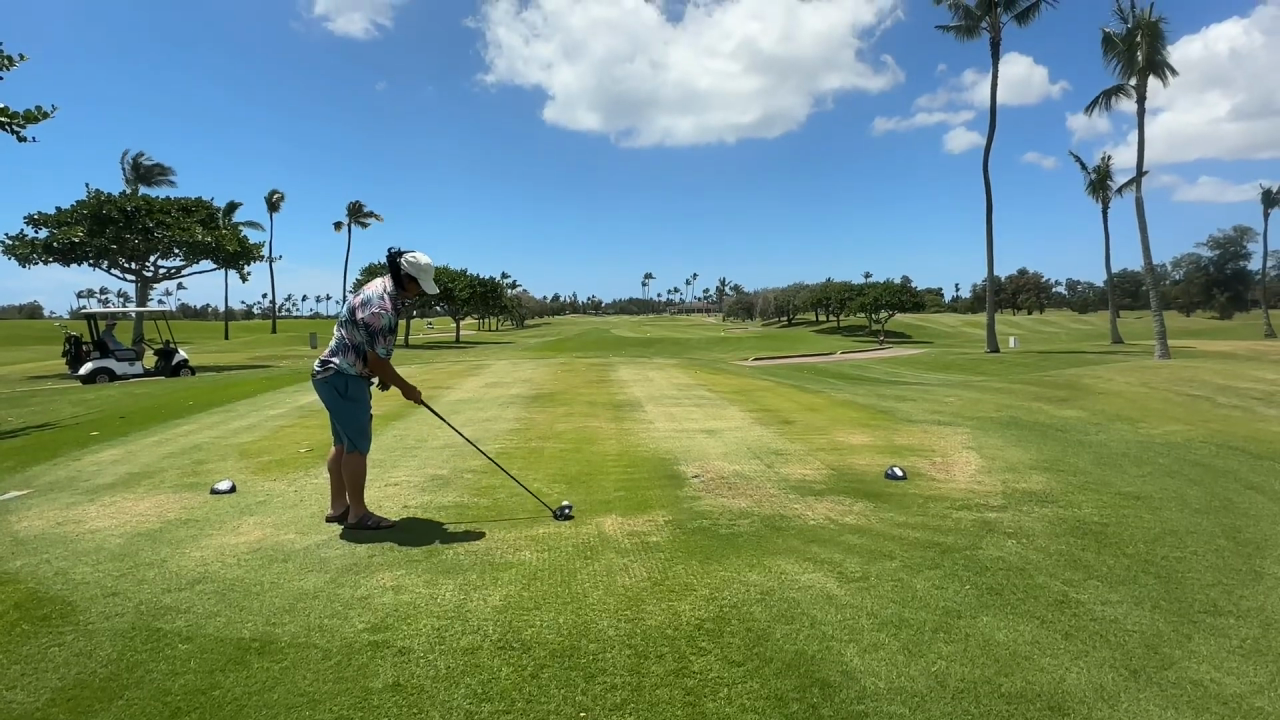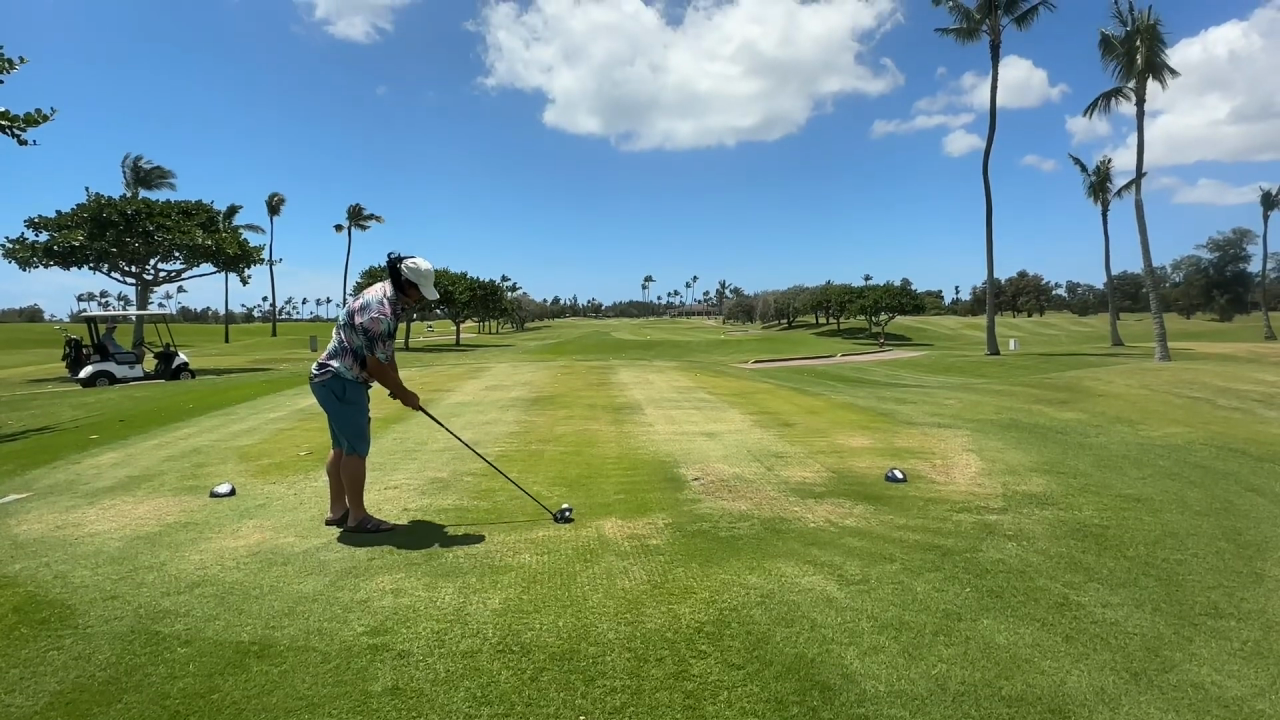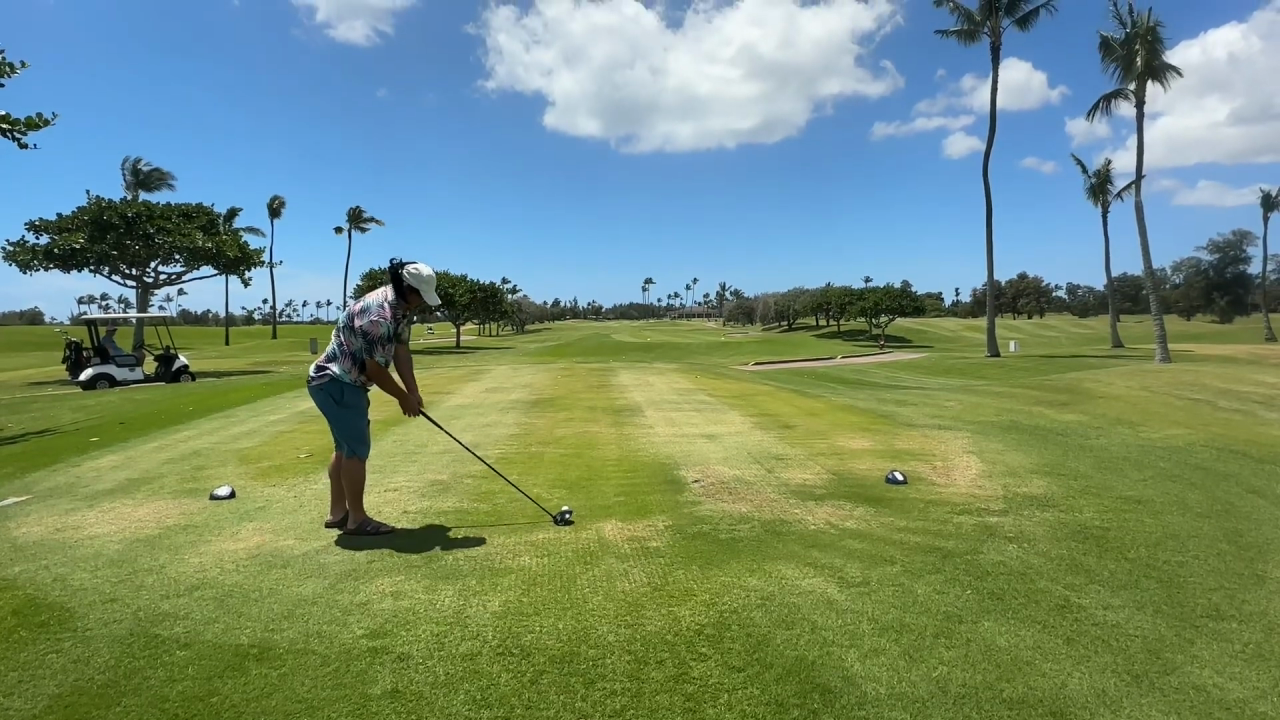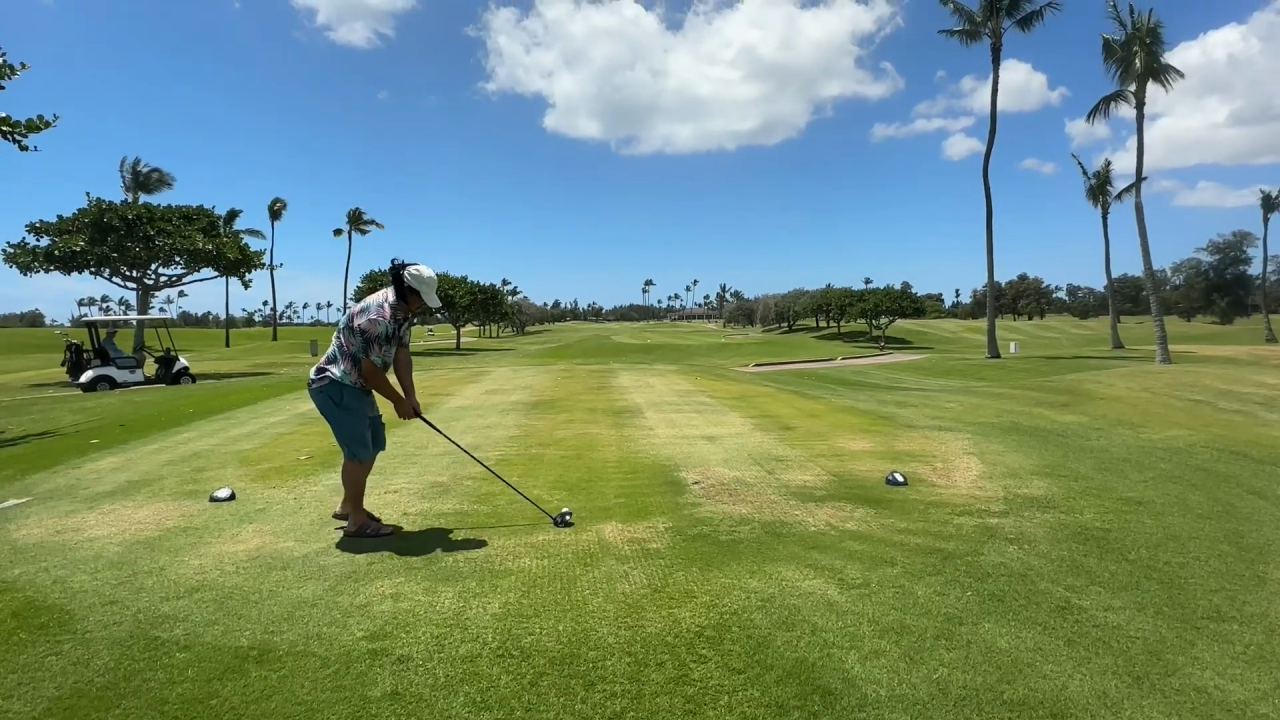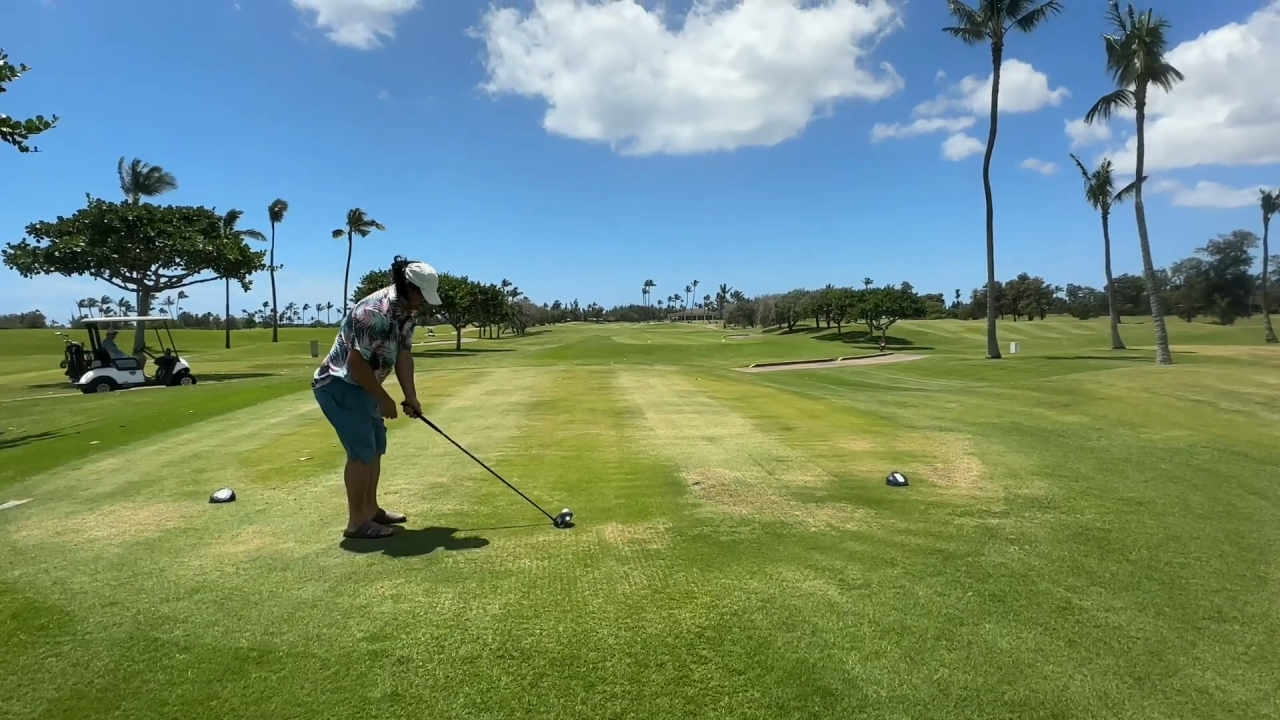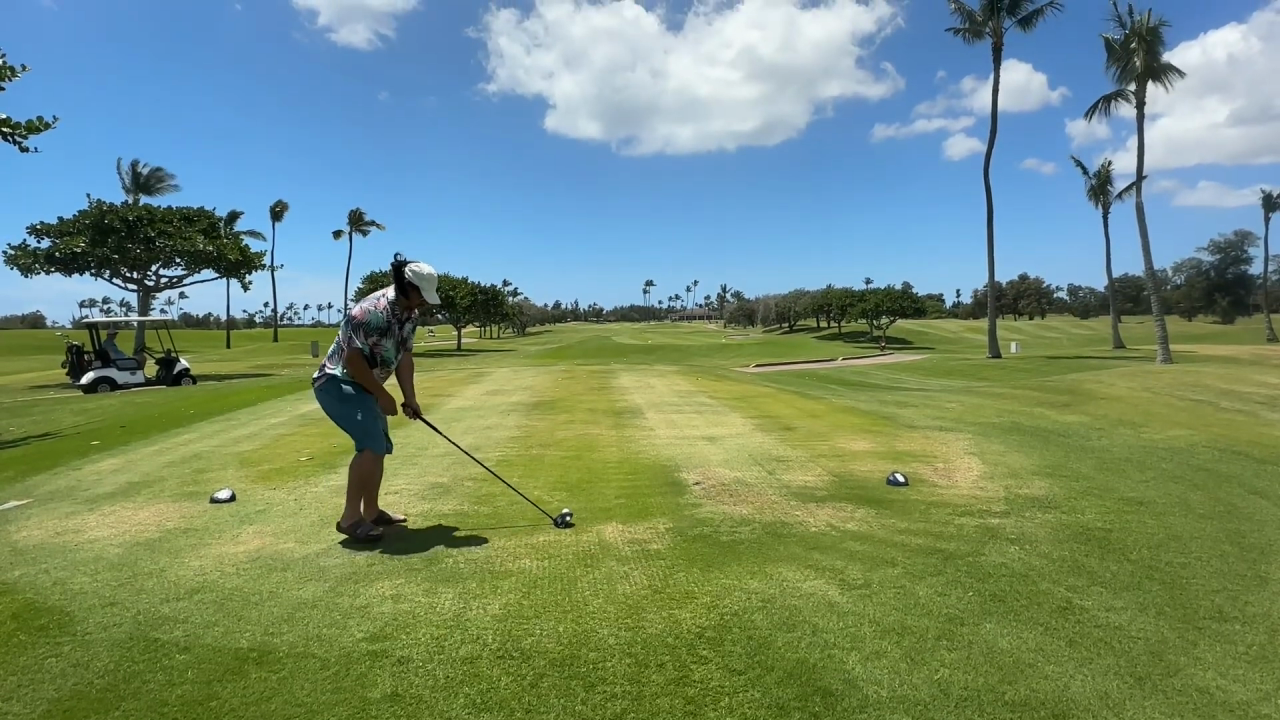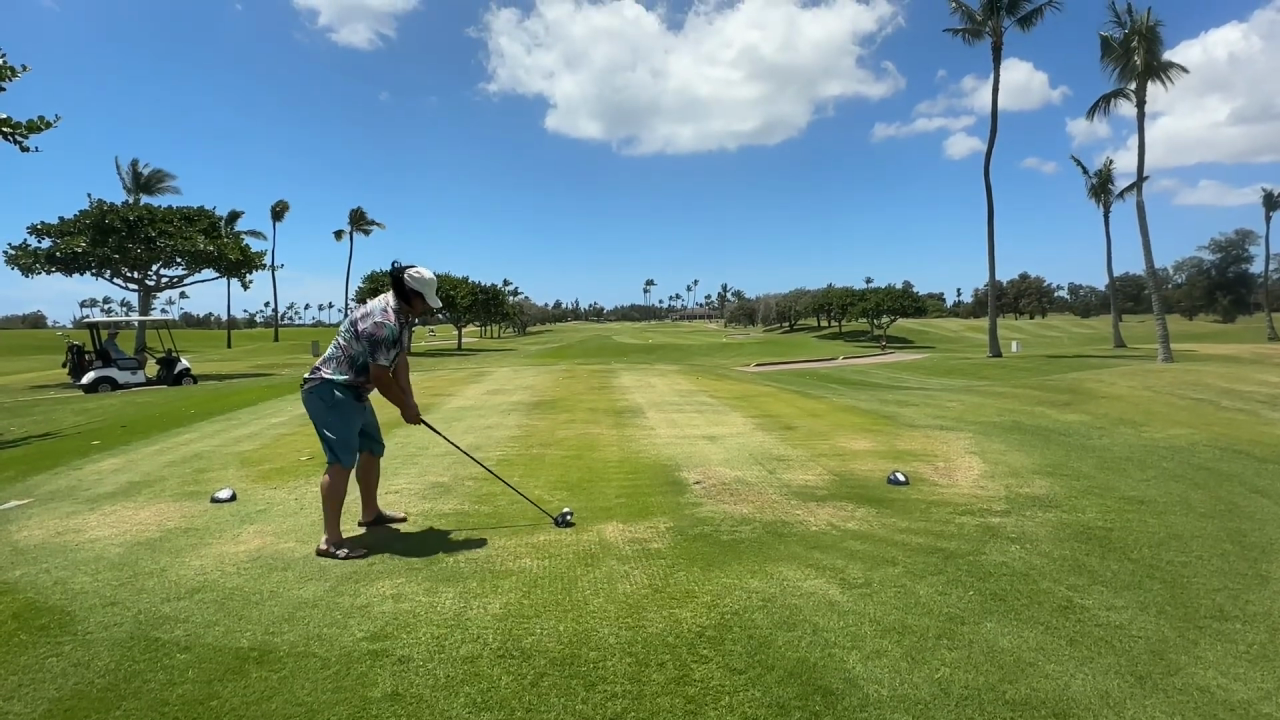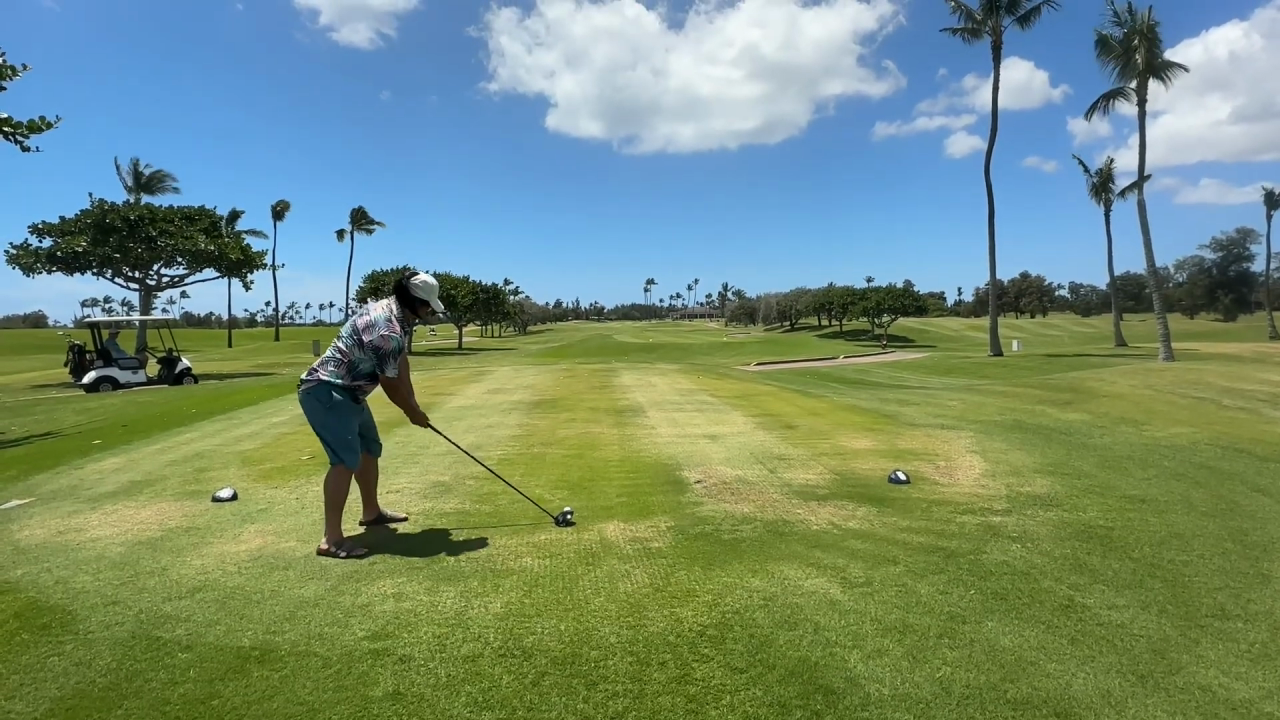
dt=0.3s
person 1, frame 1
left shoulder: (383, 287)
right shoulder: (380, 308)
right elbow: (377, 360)
left wrist: (387, 376)
right wrist: (406, 388)
left hip: (336, 374)
right hip: (343, 377)
left knee: (343, 442)
right knee: (357, 443)
left ankle: (338, 506)
right ankle: (357, 513)
person 1, frame 2
left shoulder: (387, 294)
right shoulder: (379, 313)
left elbow: (384, 352)
right elbow: (376, 365)
left wrist: (397, 382)
right wrist: (404, 394)
left hip: (335, 377)
right hip: (339, 381)
left knee: (342, 445)
right knee: (356, 446)
left ankle: (338, 509)
right ankle: (357, 516)
person 1, frame 3
left shoulder: (399, 308)
right shoulder: (378, 317)
left elbow: (401, 351)
right elbow: (376, 370)
left wrist: (413, 392)
right wrist: (403, 398)
left hip: (342, 382)
right hip: (335, 383)
left knee: (345, 447)
right knee: (357, 448)
left ankle: (338, 512)
right ankle: (356, 519)
person 1, frame 4
left shoulder: (402, 311)
right shoulder: (377, 316)
left elbow: (401, 355)
right elbow: (371, 370)
left wrist: (411, 397)
right wrist: (398, 401)
left hip: (351, 385)
right hip: (335, 385)
left knee: (374, 443)
right knee: (358, 450)
left ankle: (348, 505)
right ankle: (356, 521)
person 1, frame 5
left shoulder: (406, 313)
right shoulder: (375, 313)
left elbow: (403, 355)
right elbow: (356, 361)
left wrist: (410, 397)
right wrist: (383, 398)
left hip: (359, 387)
right hip: (338, 385)
left knee: (375, 448)
right knee: (361, 452)
left ankle: (371, 510)
right ankle: (357, 522)
person 1, frame 6
left shoulder: (409, 314)
right shoulder: (372, 311)
left elbow: (404, 356)
right elbow: (353, 358)
left wrist: (410, 398)
right wrist: (383, 396)
left hip: (363, 386)
right hip: (338, 383)
left knee: (378, 446)
right knee: (372, 444)
left ankle: (371, 511)
right ankle: (351, 516)
person 1, frame 7
left shoulder: (400, 315)
right shoulder: (382, 321)
left elbow: (399, 361)
right elbow: (380, 376)
left wrist: (410, 402)
right wrist: (405, 409)
left hip: (350, 390)
right hip: (329, 389)
left knee: (372, 448)
right knee: (342, 458)
left ankle: (371, 512)
right ankle: (330, 538)
person 1, frame 8
left shoulder: (396, 314)
right shoulder: (387, 330)
left elbow: (401, 364)
right elbow: (390, 383)
left wrist: (413, 404)
right wrist: (413, 413)
left hip: (346, 391)
right hip: (326, 391)
left knee: (370, 448)
right knee: (346, 459)
left ankle: (371, 512)
right ankle: (331, 538)
